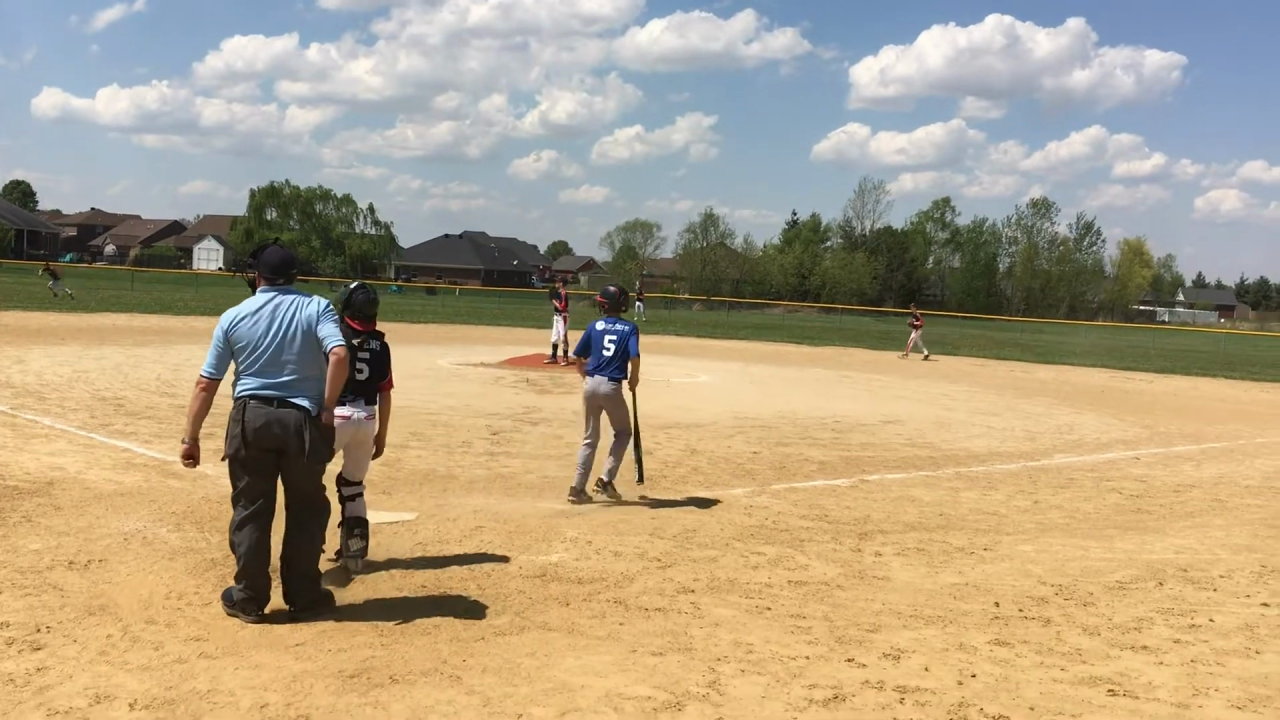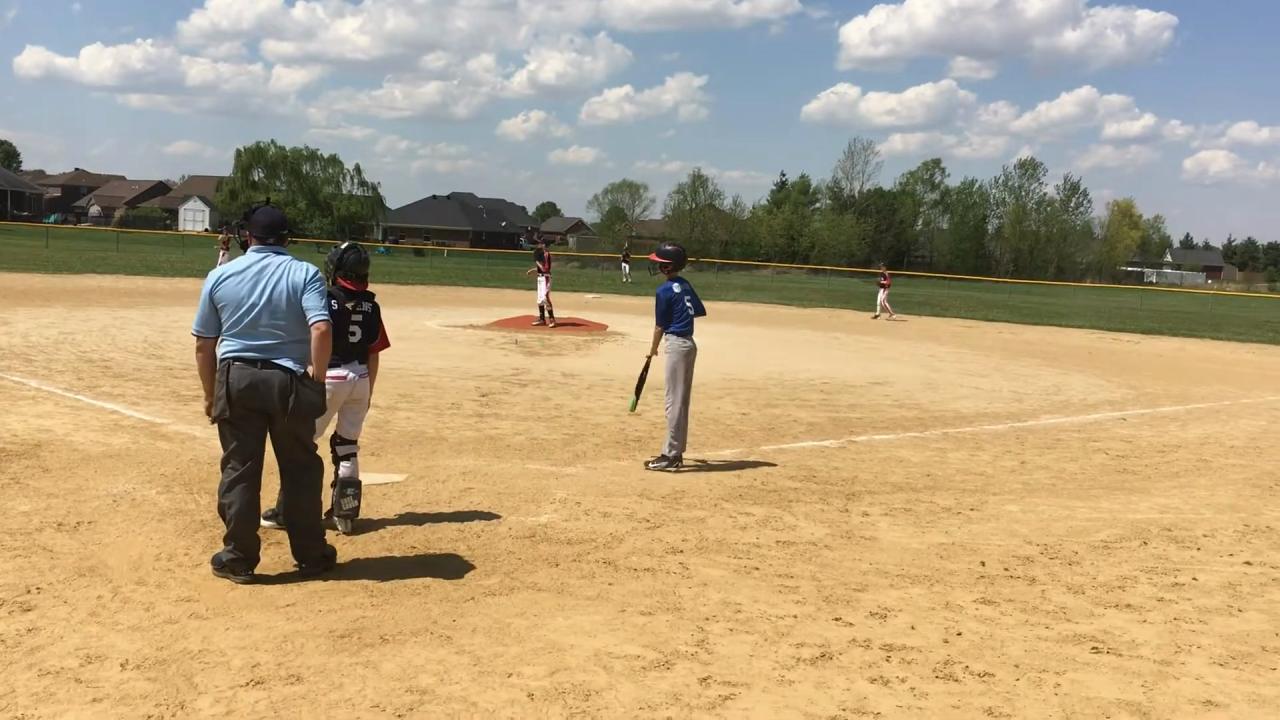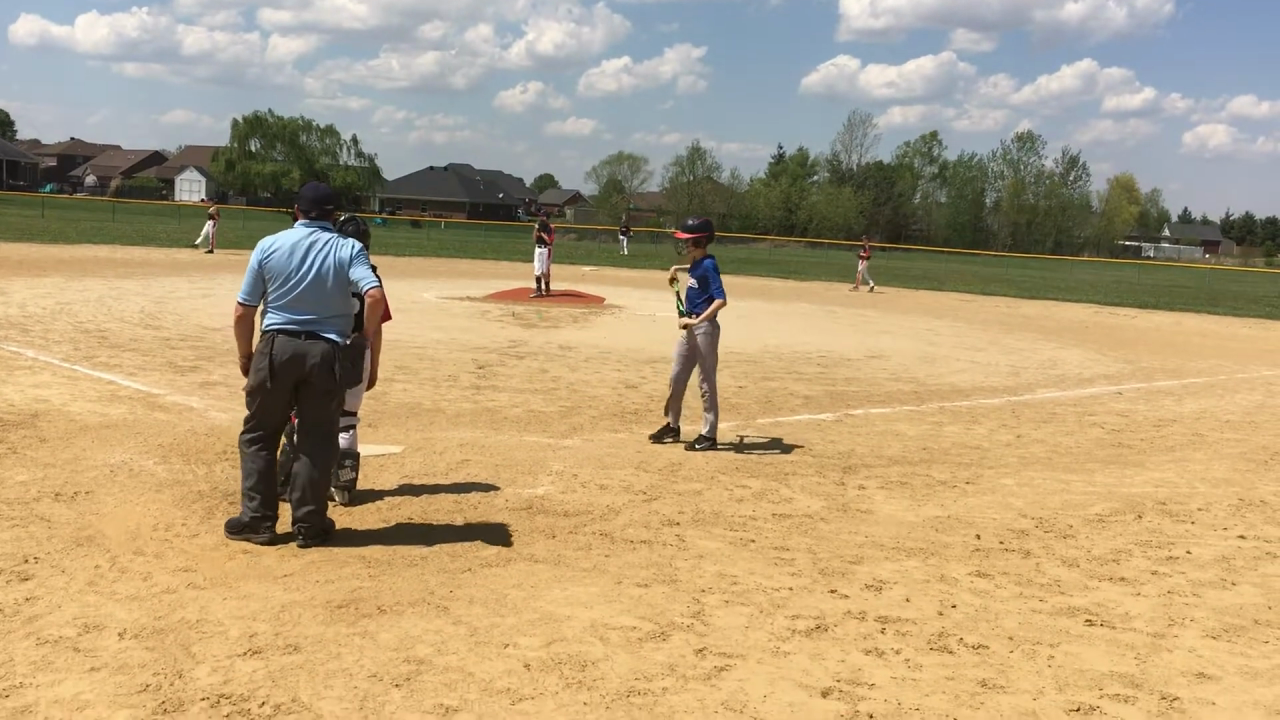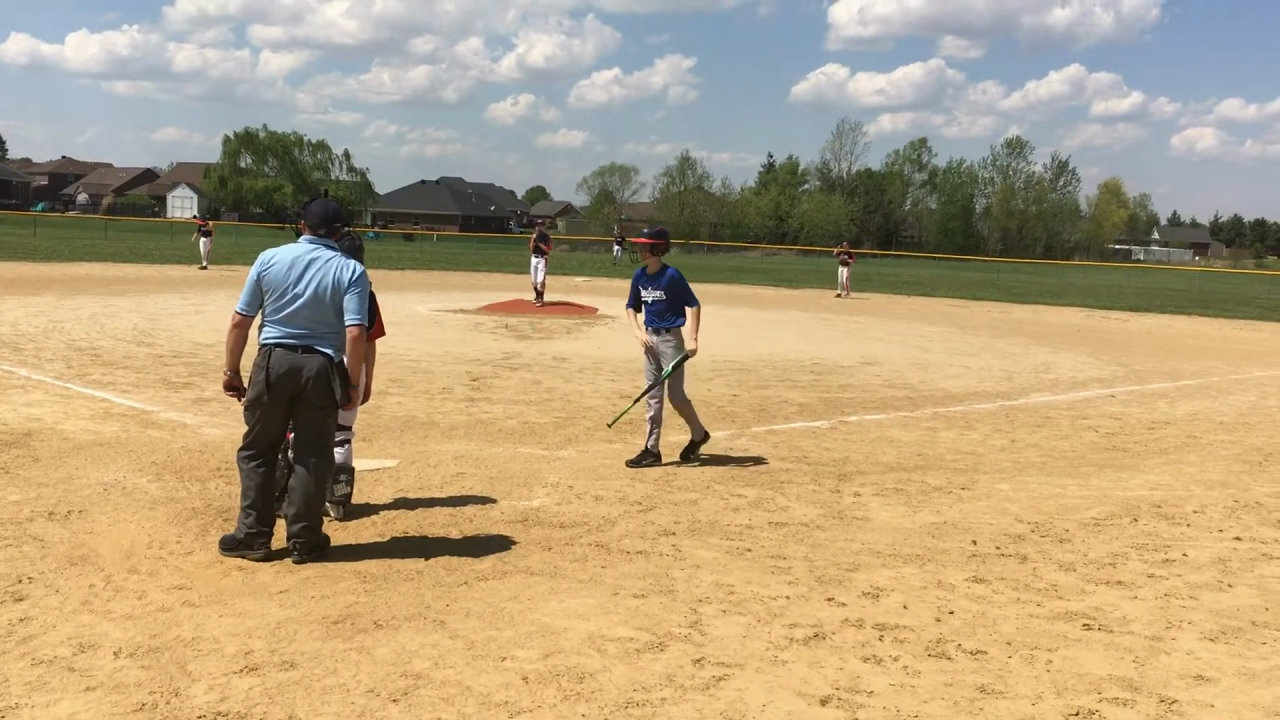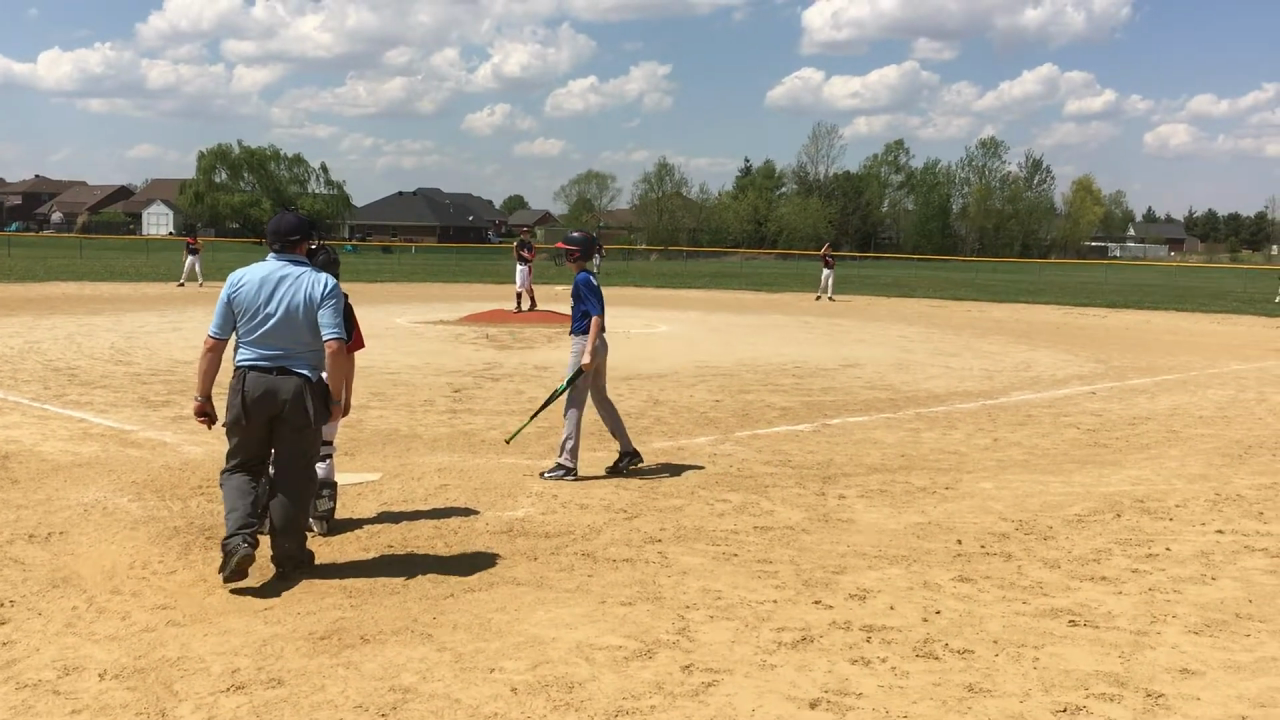
dt=0.7s
person 1, frame 1
left shoulder: (234, 317)
right shoulder: (316, 307)
left elbow: (206, 384)
right elbow: (339, 355)
left wrist: (191, 437)
right wrist: (327, 408)
left hip: (251, 418)
right hip: (301, 420)
left knee: (251, 510)
right knee: (308, 510)
left ankle: (249, 599)
right ankle: (303, 596)
person 1, frame 2
left shoulder: (220, 276)
right shoulder: (304, 273)
left elbow: (204, 345)
right elbow: (321, 329)
left wrist: (211, 395)
right wrist: (317, 376)
left hip: (236, 378)
right hip: (288, 381)
left knee: (239, 470)
right knee: (301, 468)
left ankle: (238, 559)
right ankle: (311, 554)
person 1, frame 3
left shoulder: (268, 246)
right shoulder: (348, 249)
left elbow: (243, 312)
right elbow: (375, 297)
left wrist: (245, 356)
right wrist: (367, 336)
left hip: (276, 348)
right hip: (326, 353)
left knee: (258, 434)
right knee: (317, 440)
left ankle: (257, 519)
right ankle: (308, 524)
person 1, frame 4
left shoulder: (269, 259)
right shoulder: (351, 270)
left elbow: (239, 321)
right elbow: (355, 333)
left wrist: (231, 370)
right wrist: (353, 384)
left hip: (273, 362)
right hip: (321, 368)
left knee: (257, 450)
right knee: (313, 455)
left ankle: (254, 537)
right ankle: (303, 540)
person 1, frame 5
left shoulder: (239, 279)
right shoulder: (323, 284)
left elbow: (213, 345)
right elbow: (334, 348)
left wrist: (202, 395)
right wrist: (335, 398)
left hip: (250, 385)
right hip: (300, 389)
left knee: (241, 467)
right knee: (294, 475)
left ankle: (239, 538)
right ankle: (289, 556)
person 2, frame 1
right shoulder: (380, 345)
right elbow: (385, 395)
right wrist: (382, 434)
left hip: (335, 416)
right hip: (366, 419)
right knee: (353, 486)
right ankle: (354, 552)
person 2, frame 2
left shoulder: (322, 301)
right shoulder: (371, 307)
right elbow: (373, 354)
right wrist: (368, 391)
left hip: (328, 379)
right hip: (359, 379)
right knee: (347, 447)
left ankle: (286, 512)
right ankle: (344, 513)
person 2, frame 3
right shoulder: (371, 278)
right elbow: (376, 328)
right wrist: (373, 368)
right hip: (360, 353)
right knee: (347, 420)
left ankle: (285, 482)
right ankle: (343, 485)
person 2, frame 4
right shoulder: (364, 294)
right elbow: (370, 342)
right wrist: (368, 382)
right knee: (342, 435)
left ankle: (280, 498)
right ankle: (337, 501)
person 2, frame 5
right shoulder: (341, 306)
right elbow: (348, 355)
right wrist: (347, 395)
right hip: (331, 382)
right knee: (323, 449)
left ankle: (263, 514)
right ankle: (320, 515)
person 3, frame 1
left shoulder: (594, 326)
right shoulder: (629, 328)
left elbow: (578, 357)
right elbow: (634, 356)
right wrist: (633, 377)
left hip: (591, 385)
right hip: (611, 387)
left knee: (590, 438)
right knee: (623, 433)
left ankle: (578, 488)
right ankle: (606, 480)
person 3, frame 2
left shoulder: (664, 290)
right shoulder: (685, 286)
left elbow: (660, 326)
right elbow: (699, 312)
left wrist: (652, 350)
left hip: (676, 346)
right hip: (689, 344)
left knee: (673, 401)
right knee: (680, 399)
left ankle: (671, 455)
right ankle: (675, 453)
person 3, frame 3
left shoulder: (708, 266)
right shoulder: (698, 261)
left elbow: (721, 300)
left wrist: (697, 320)
right wrist: (679, 268)
left hip: (705, 327)
right hip: (691, 327)
left knee: (706, 382)
right knee: (677, 376)
left ankle: (709, 435)
right ankle: (673, 426)
person 3, frame 4
left shoulder: (672, 275)
right shoulder: (639, 275)
left elbow: (693, 305)
right elbow: (631, 307)
left wrist: (692, 339)
right wrist: (638, 331)
left hip: (670, 339)
right hip: (651, 338)
left knee: (675, 394)
right knee: (653, 396)
left ankle: (698, 435)
right ankle: (652, 449)
person 3, frame 5
left shoulder: (581, 280)
right shoulder: (588, 277)
left elbow: (597, 316)
left wrist: (587, 352)
left hip: (584, 344)
right hip: (594, 343)
left knee: (573, 402)
right knee: (600, 399)
left ankle: (567, 464)
right ankle: (628, 451)
